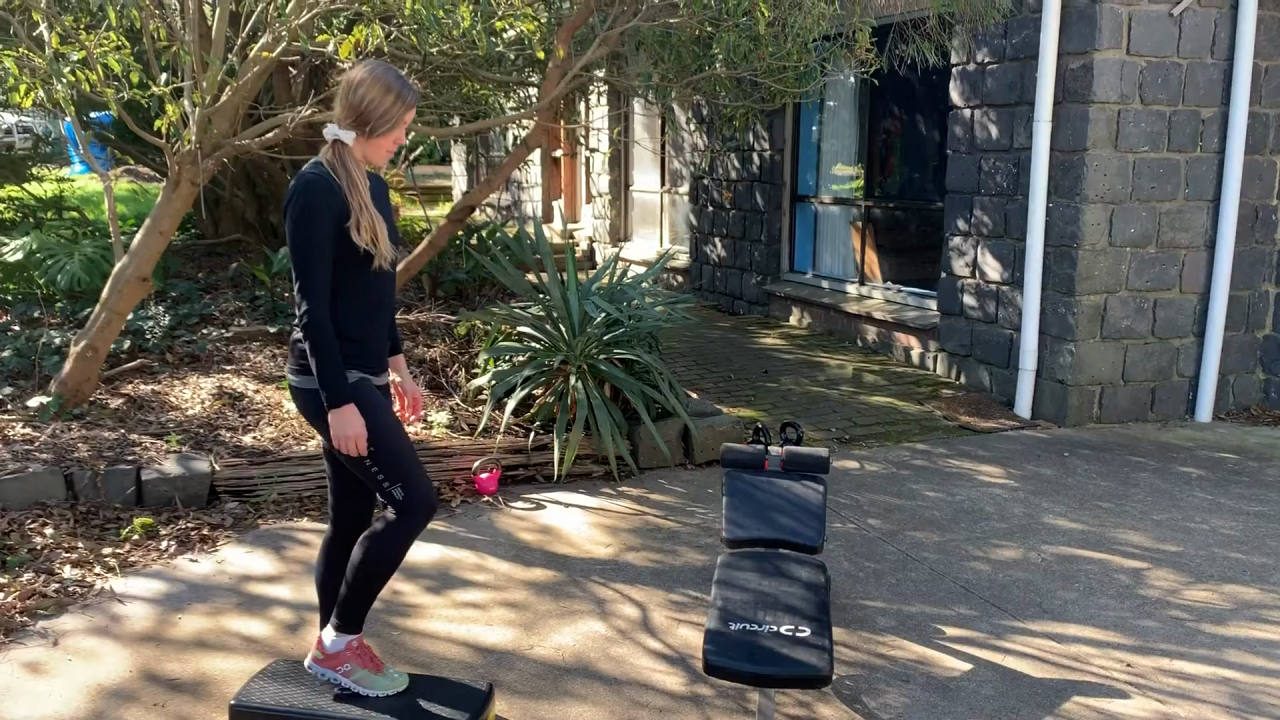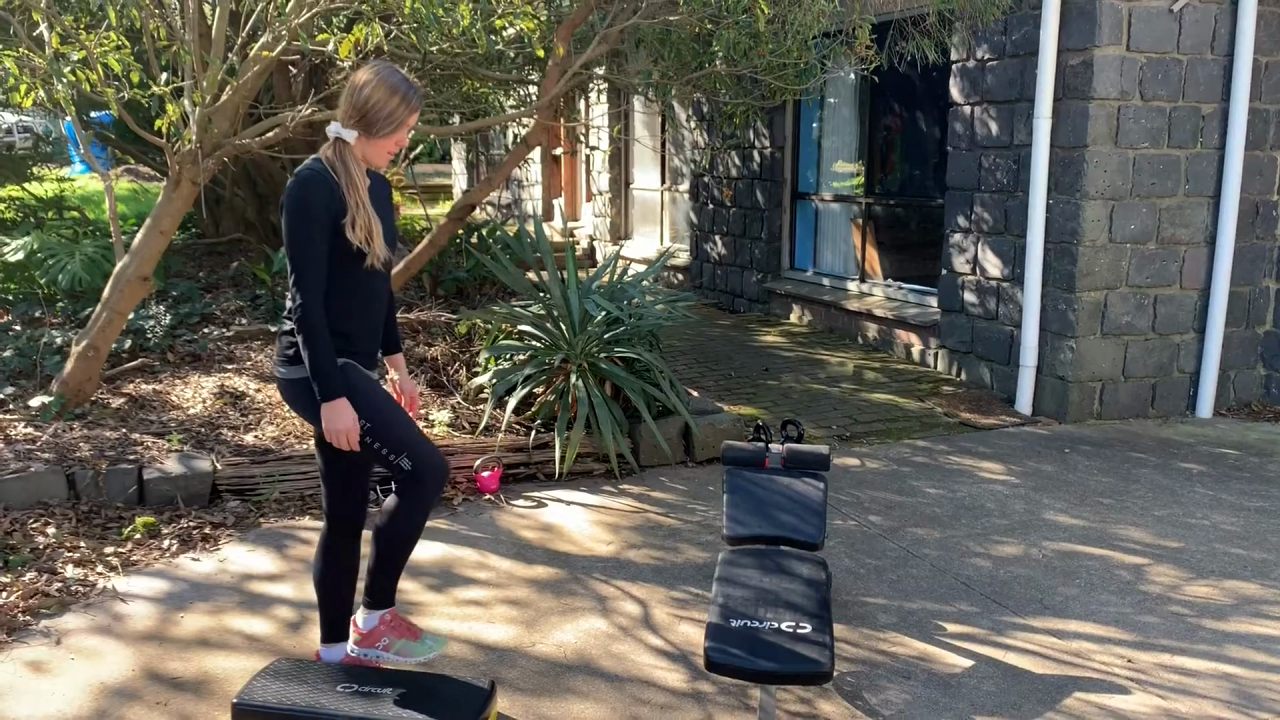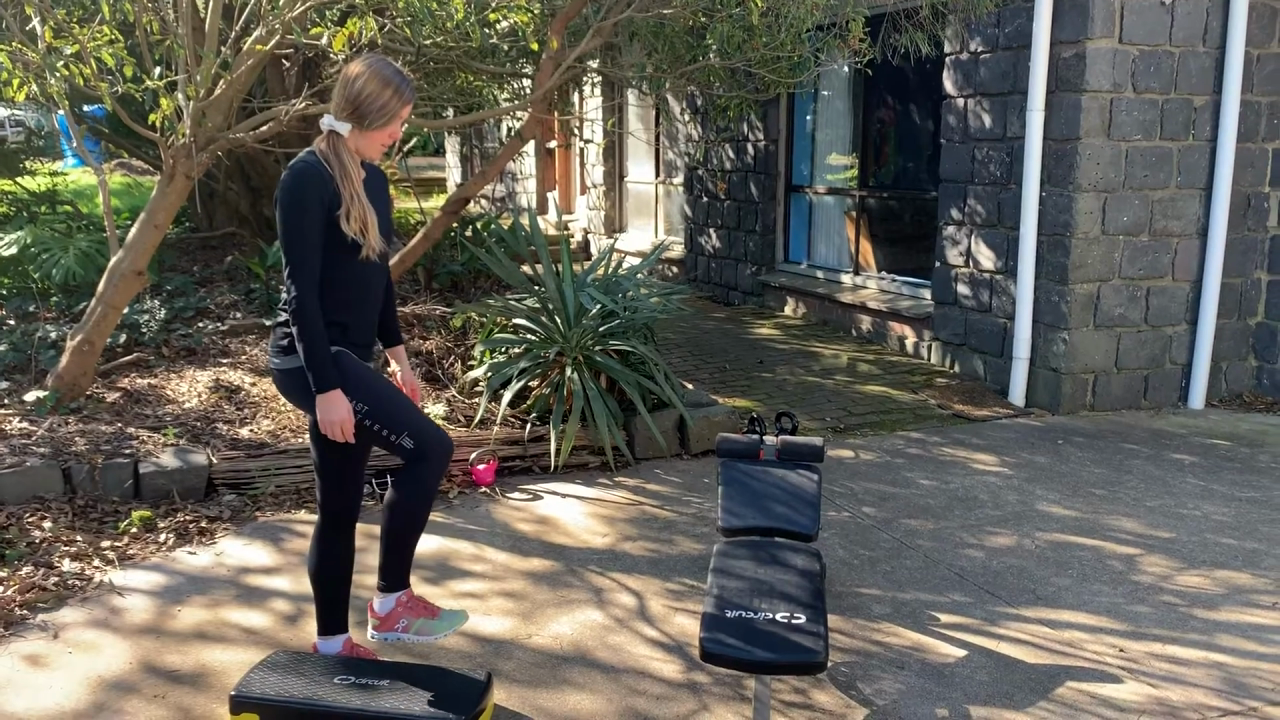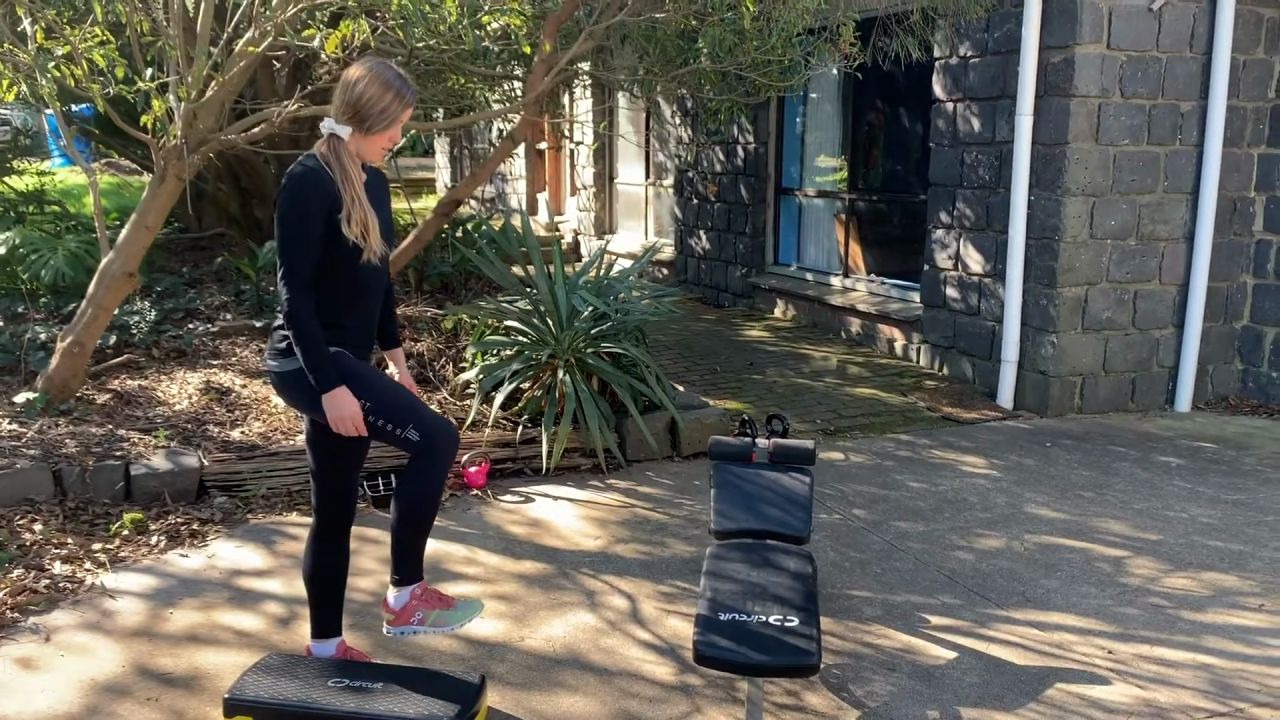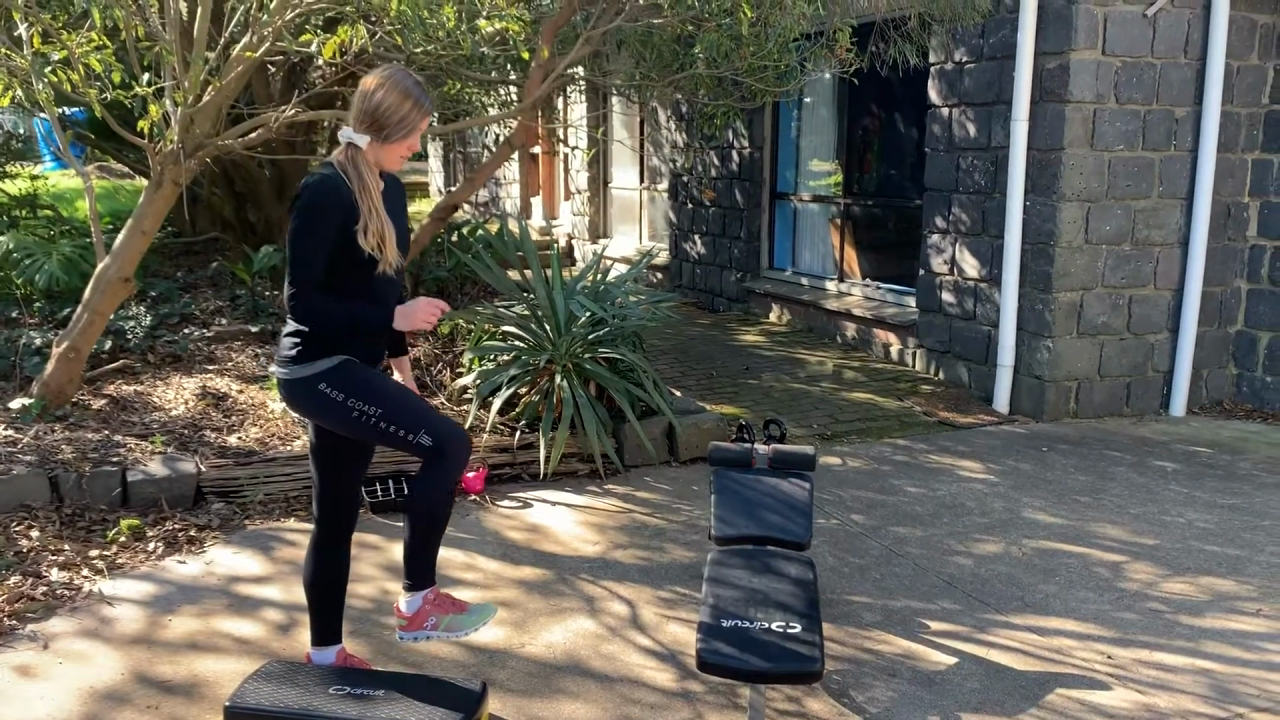
dt=0.4s
person 1, frame 1
left shoulder: (372, 186)
right shoulder: (316, 188)
right elbow: (313, 304)
left wrist: (396, 365)
right wrist: (339, 400)
left hip: (363, 375)
right hip: (331, 379)
left knee: (353, 517)
right knee: (413, 500)
left ankle: (335, 648)
right ankle: (338, 641)
person 1, frame 2
left shoulder: (375, 187)
right shoulder: (313, 185)
right elbow: (307, 299)
left wrist: (396, 363)
right wrist: (332, 395)
left hip: (354, 367)
right hip: (316, 369)
left knee: (346, 514)
right knee: (425, 469)
left ankle: (337, 648)
right ankle: (374, 618)
person 1, frame 3
left shoulder: (372, 179)
right shoulder: (307, 177)
right elbow: (301, 291)
left wrist: (397, 353)
right wrist: (326, 386)
left hip: (348, 357)
right hip: (311, 360)
left knee: (341, 504)
right knee: (430, 447)
left ankle: (333, 641)
right ankle: (392, 602)
person 1, frame 4
left shoulder: (373, 182)
right shoulder: (308, 182)
right elbow: (296, 293)
left wrist: (395, 356)
right wrist: (328, 385)
left hip: (345, 360)
right hip: (309, 363)
left knee: (336, 508)
right knee: (436, 438)
left ankle: (326, 644)
right ankle: (406, 595)
person 1, frame 5
left shoulder: (389, 189)
right shoulder: (325, 191)
right elbow: (302, 301)
left wrist: (399, 363)
right wrist: (396, 319)
left hip: (350, 368)
right hip: (316, 370)
left knee: (337, 514)
right knee: (448, 444)
left ankle: (326, 652)
right ankle: (418, 601)
